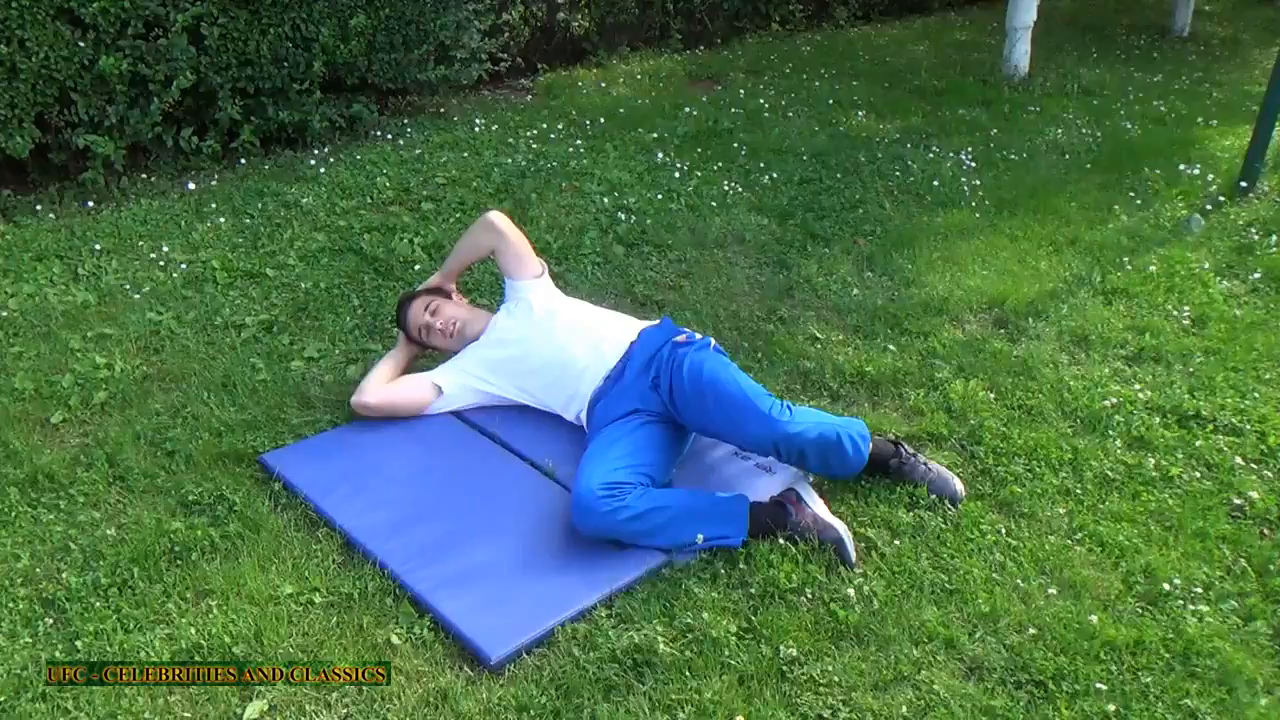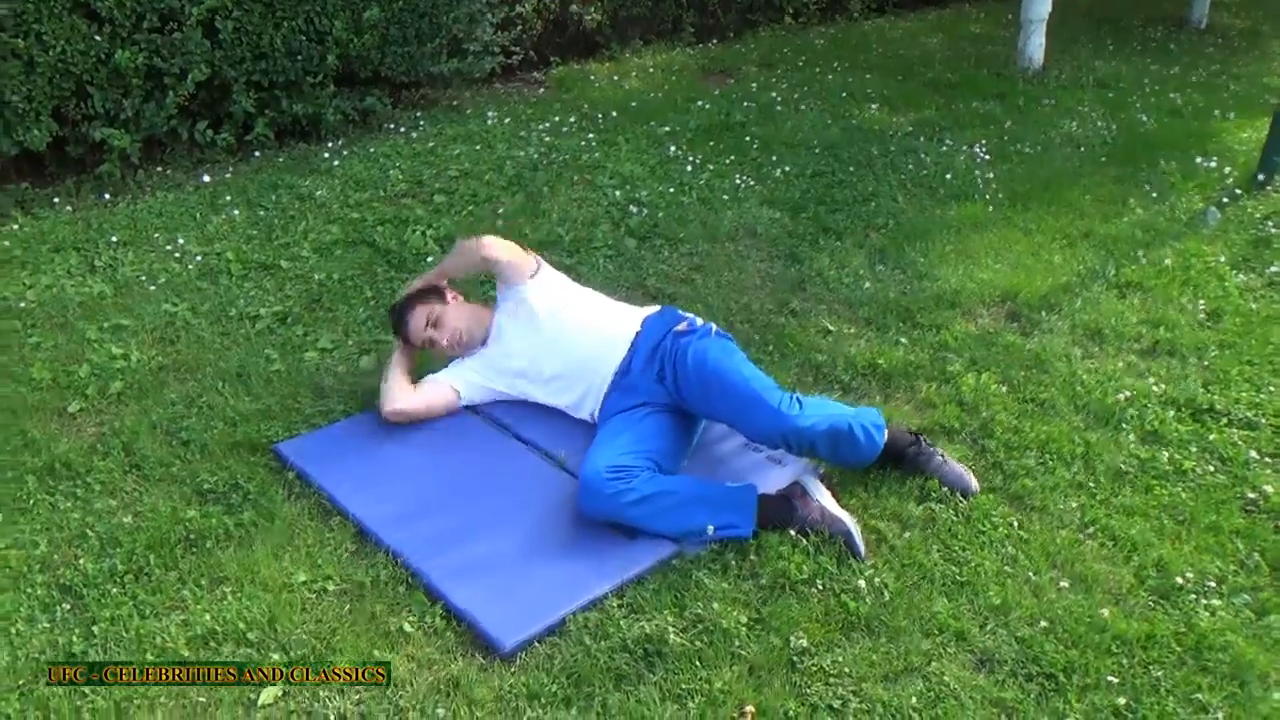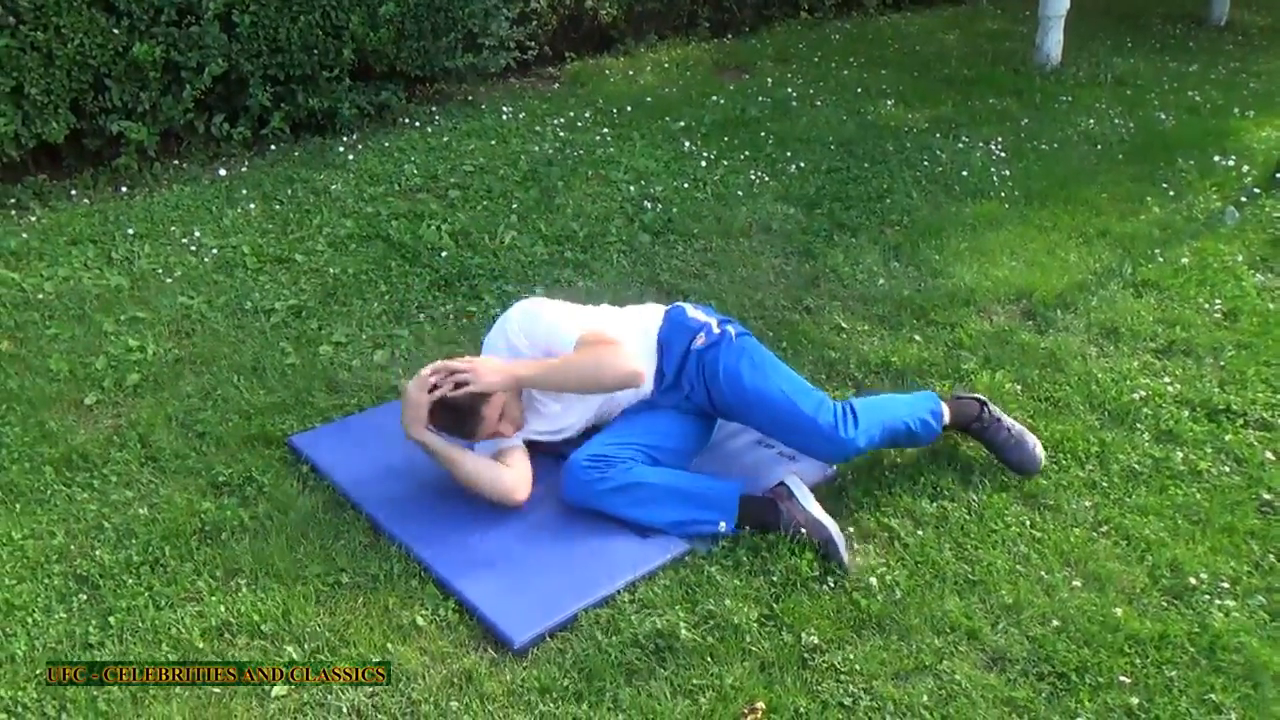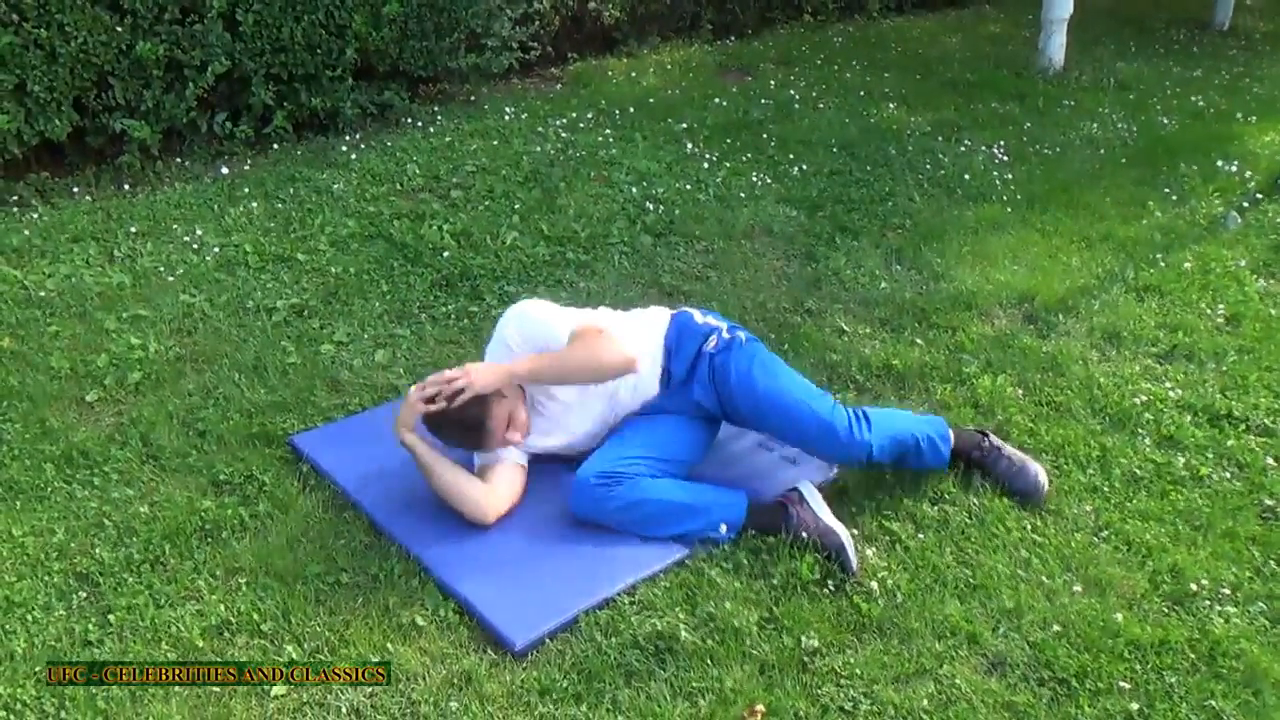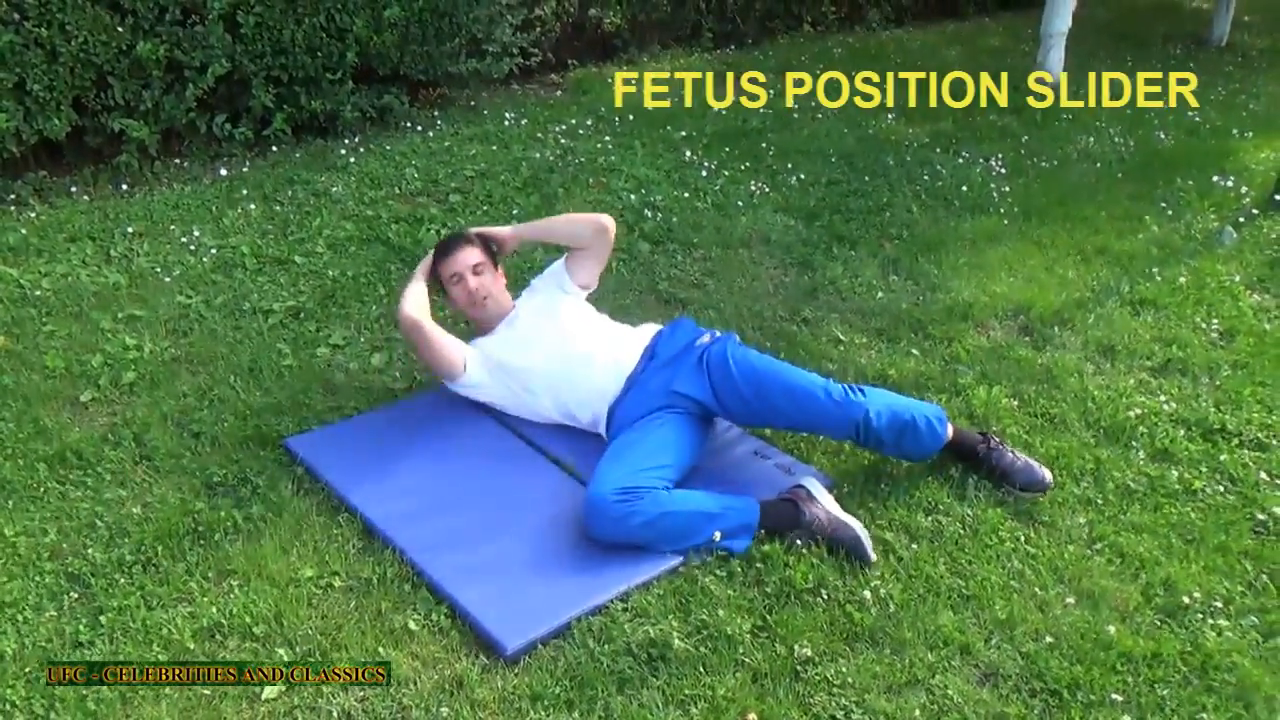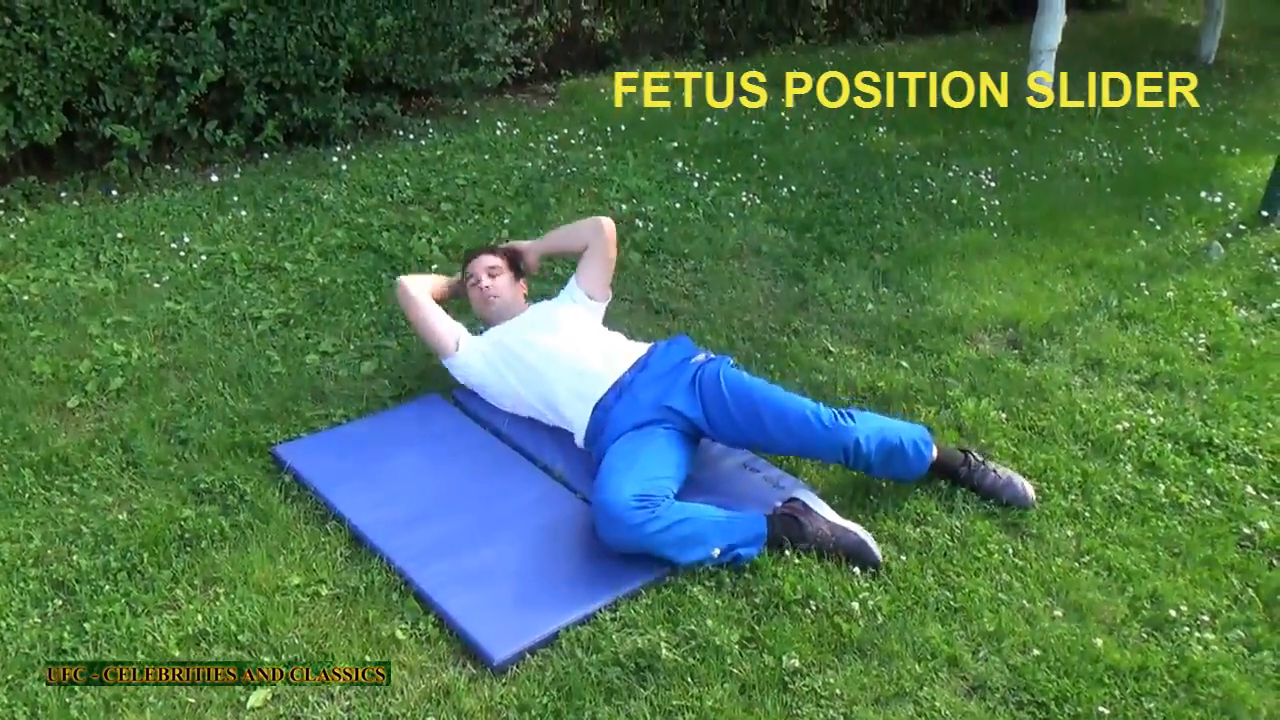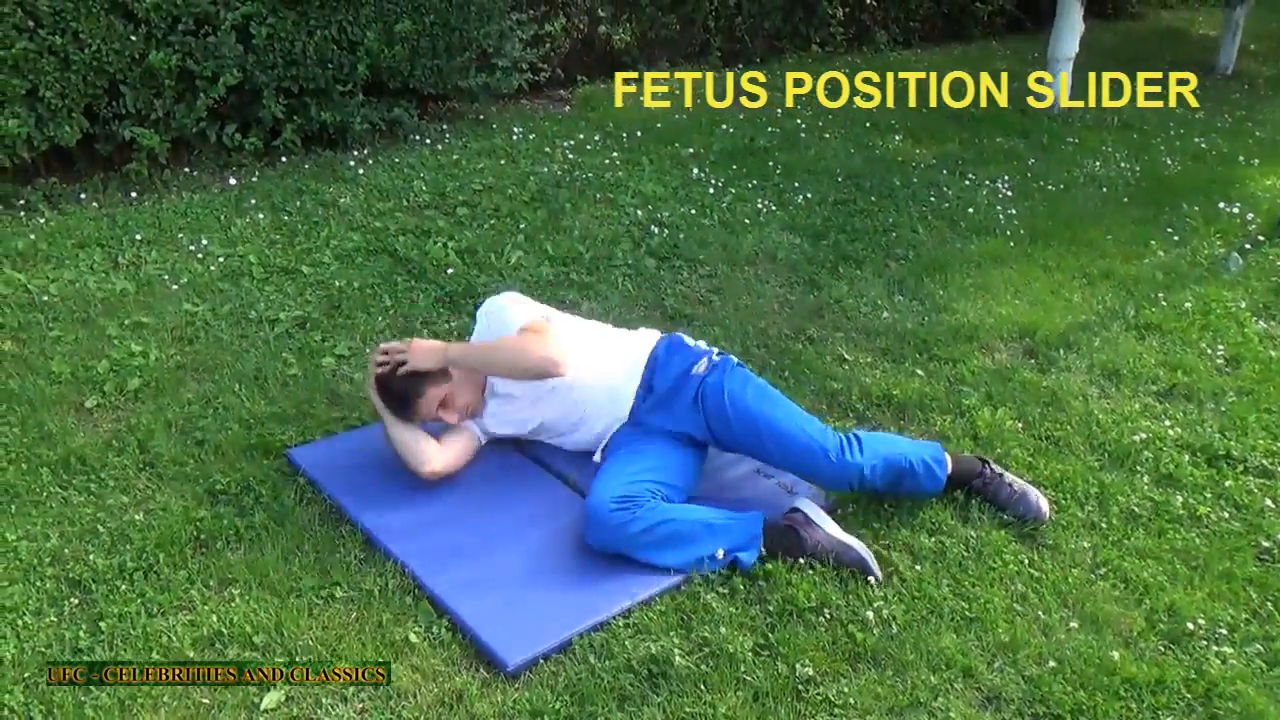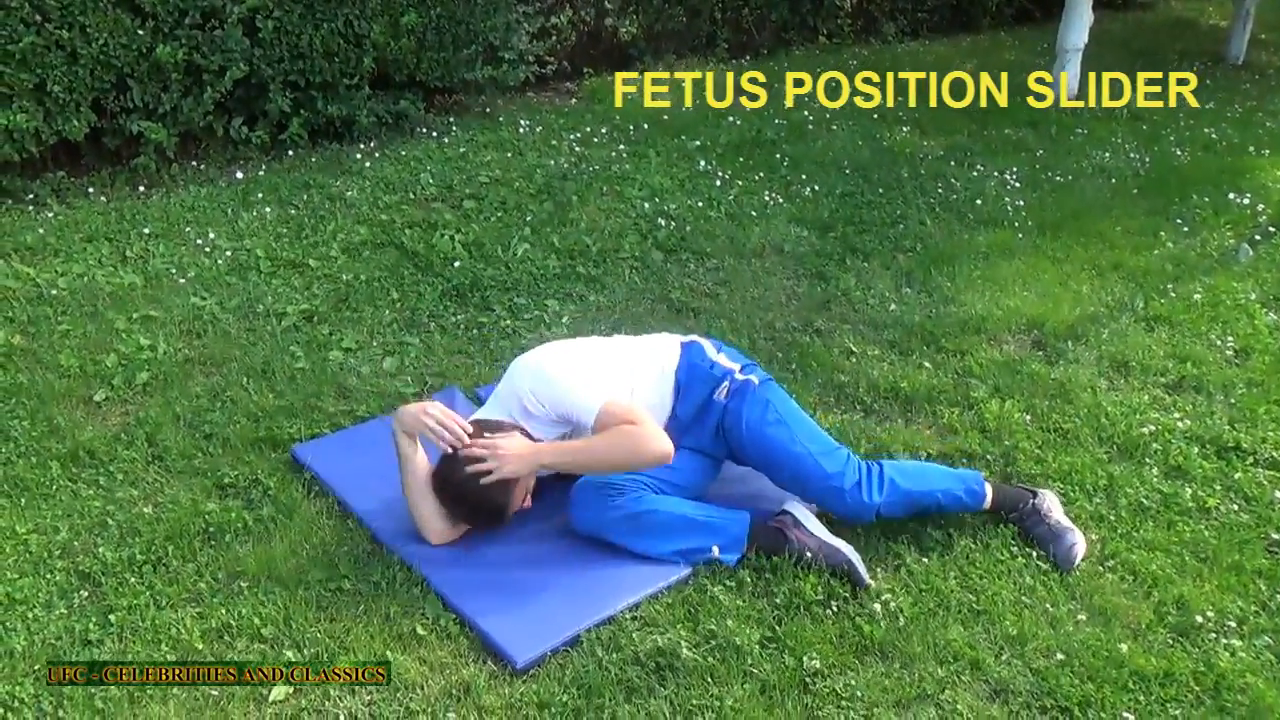
dt=0.7s
person 1, frame 1
left shoulder: (525, 296)
right shoulder: (464, 376)
left elbow: (495, 222)
right elbow: (368, 400)
left wrist: (439, 280)
right wrist: (403, 346)
left hip: (659, 354)
right hip: (616, 415)
left knee: (774, 427)
right knee: (594, 506)
left ankle: (885, 453)
right ankle: (777, 515)
person 1, frame 2
left shoulder: (522, 292)
right shoulder: (473, 373)
left elbow: (488, 248)
right elbow: (397, 406)
left wrist: (428, 279)
right wrist: (402, 351)
left hip: (664, 343)
right hip: (627, 407)
left knee: (779, 418)
right knee: (600, 490)
left ankle: (899, 445)
right ankle: (786, 508)
person 1, frame 3
left shoulder: (523, 325)
right shoulder: (496, 413)
left elbow: (626, 364)
right elbow: (513, 489)
left wrist: (514, 374)
right wrist: (421, 435)
left hip: (686, 345)
right hip: (658, 407)
left knee: (834, 432)
right knee: (583, 478)
left ankle: (963, 412)
right ankle: (767, 511)
person 1, frame 4
left shoulder: (519, 327)
right shoulder: (505, 437)
left elbow: (619, 353)
right elbow: (487, 507)
left wrist: (503, 370)
right wrist: (411, 438)
left hip: (690, 350)
right hip: (662, 412)
left knee: (844, 436)
right knee: (590, 492)
left ankle: (966, 443)
right ankle: (778, 516)
person 1, frame 5
left shoulder: (549, 291)
right shoulder: (473, 367)
left elbow: (601, 228)
right elbow: (412, 318)
left wrist: (512, 234)
right wrist: (429, 268)
left hip: (678, 353)
right hip: (639, 416)
left knee: (834, 404)
right knee: (607, 509)
left ankle: (971, 446)
right ankle: (784, 515)
person 1, frame 6
left shoulder: (566, 305)
right shoulder: (475, 358)
left elbow: (601, 229)
right elbow: (408, 287)
left wrist: (528, 249)
right wrist: (454, 280)
left hip: (674, 371)
right hip: (624, 428)
left knee: (829, 429)
right knee: (620, 517)
left ankle: (949, 462)
right ankle: (787, 528)
person 1, frame 7
left shoulder: (497, 314)
right shoulder: (477, 415)
left elbow: (551, 358)
right elbow: (429, 463)
left wrist: (447, 356)
right wrist: (382, 400)
left hip: (675, 375)
right hip: (638, 436)
left knee: (831, 456)
right knee: (606, 518)
left ankle: (967, 470)
right ankle: (785, 536)
person 1, frame 8
left shoulder: (537, 382)
right shoulder: (483, 450)
left elbow: (652, 445)
right elbow: (436, 530)
left wrist: (538, 457)
right wrist: (406, 430)
left hip: (701, 384)
right hip: (680, 445)
left knee: (853, 489)
right knee: (590, 509)
left ankle: (1015, 501)
right ankle: (770, 534)
